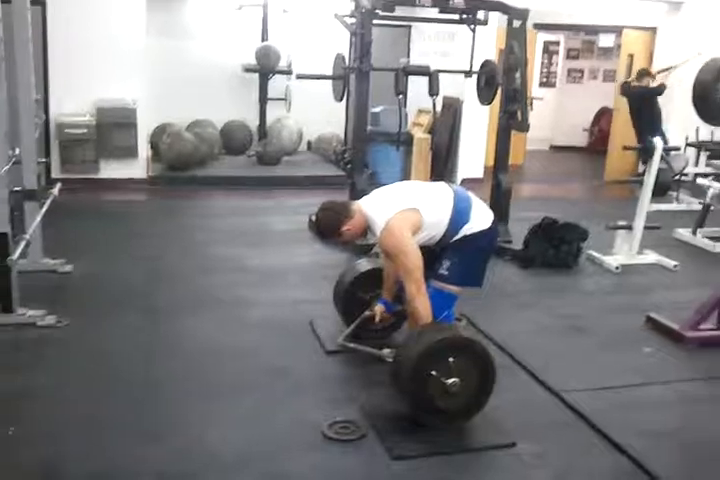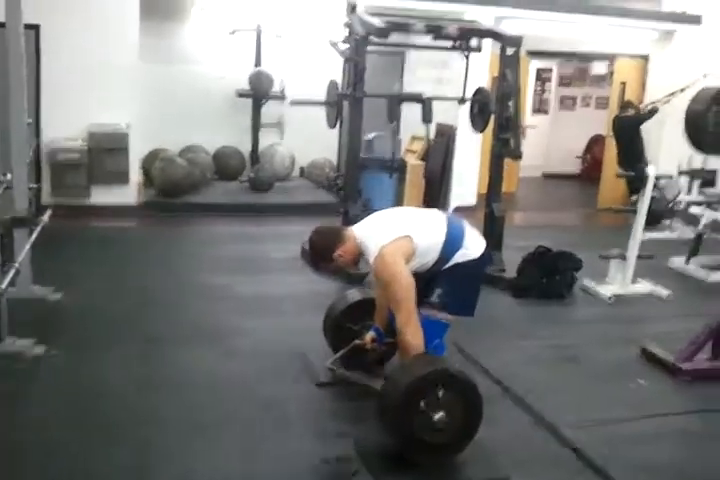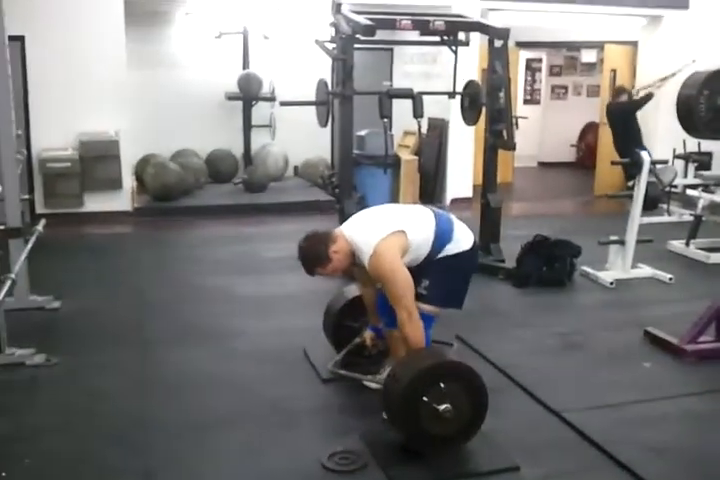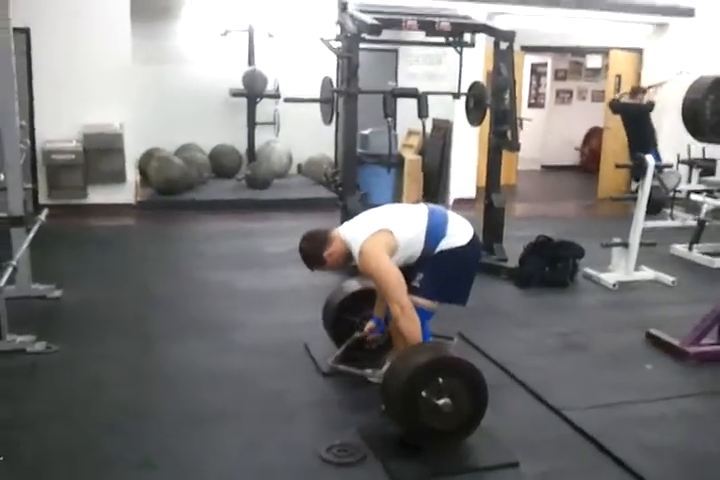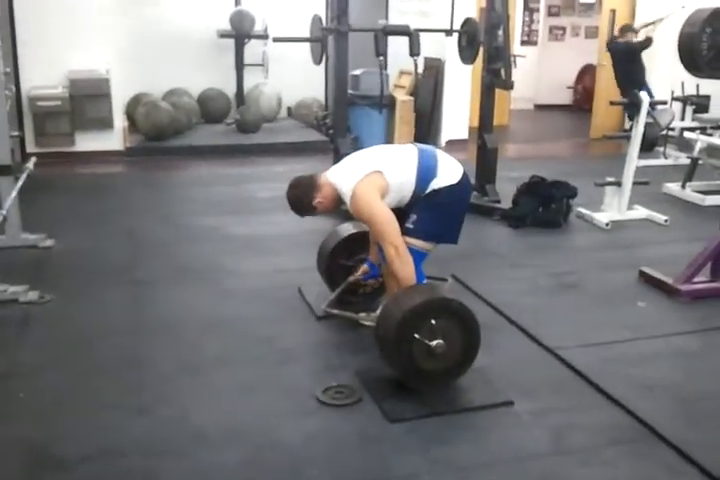
dt=0.7s
person 1, frame 1
left shoulder: (391, 228)
right shoulder: (369, 206)
left elbow: (416, 288)
right elbow: (392, 258)
right wrist: (386, 300)
left hip: (475, 229)
right hip: (450, 217)
left knee: (435, 304)
right knee: (409, 282)
person 1, frame 2
left shoulder: (384, 255)
right shoulder: (361, 232)
left elbow: (407, 318)
right elbow: (384, 286)
right wrist: (378, 329)
left hip: (467, 256)
right hip: (442, 247)
left knee: (425, 333)
right knee: (399, 309)
person 1, frame 3
left shoulder: (378, 254)
right shoulder: (346, 236)
left elbow: (408, 314)
right elbow: (367, 284)
right wrist: (374, 326)
left hip: (455, 248)
right hip: (427, 240)
left knee: (417, 321)
right knee: (387, 307)
person 1, frame 4
left shoulder: (368, 251)
right shoulder: (353, 232)
left elbow: (401, 307)
right elbow: (387, 282)
right wrist: (378, 319)
left hip: (457, 245)
right hip: (438, 236)
left knee: (415, 314)
right knee: (395, 297)
person 1, frame 5
left shoulder: (359, 195)
right shoulder: (342, 173)
left elbow: (395, 249)
right elbow: (378, 224)
right wrist: (373, 262)
left hip: (447, 183)
right hip: (428, 178)
left knee: (404, 255)
right knee: (387, 246)
